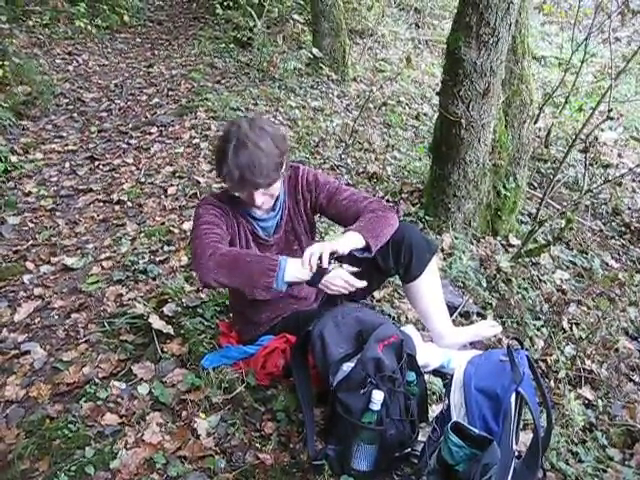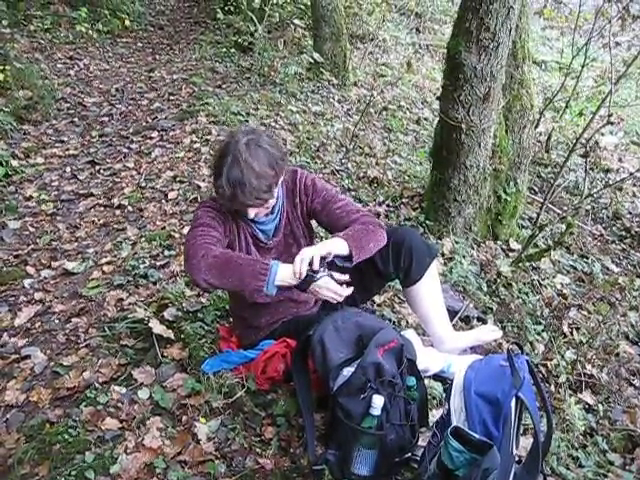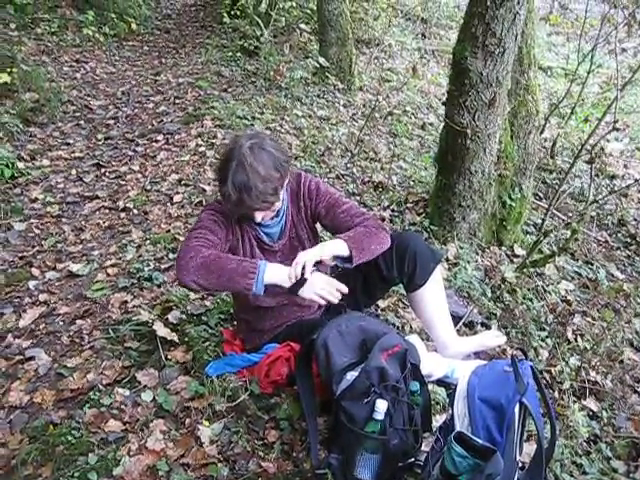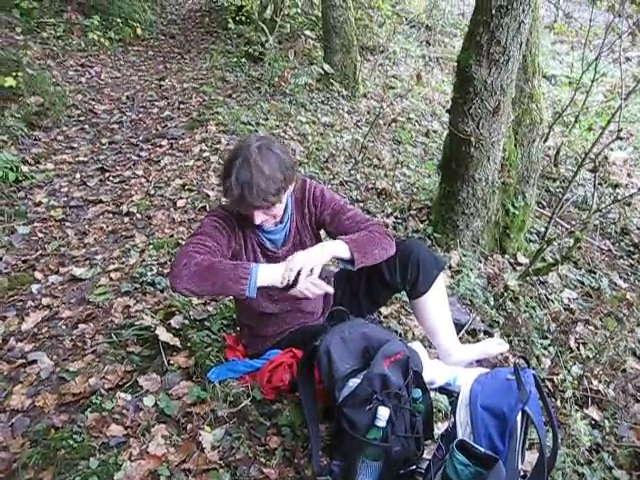
dt=0.3s
person 1, frame 1
left shoulder: (301, 181)
right shoulder: (216, 209)
left elbow: (382, 214)
right elbow: (209, 264)
left wrist: (340, 243)
right wrist: (307, 270)
left hip: (319, 291)
right hip: (273, 324)
left knee: (405, 237)
left ankle: (443, 335)
person 1, frame 2
left shoulder: (300, 185)
right shoulder: (215, 213)
left elbow: (372, 229)
right elbow: (200, 264)
left wrist: (326, 247)
right wrist: (297, 275)
left hip: (321, 291)
right hip: (274, 327)
left knee: (404, 241)
left ankle: (444, 340)
person 1, frame 3
left shoulder: (303, 188)
right shoulder: (220, 216)
left elbow: (375, 232)
right elbow: (189, 266)
left wrist: (327, 248)
right wrist: (287, 276)
left hip: (324, 295)
right hip: (280, 330)
left knee: (409, 246)
left ankle: (448, 345)
person 1, frame 4
left shoulder: (309, 195)
right shoulder: (225, 223)
left elbow: (382, 240)
right elbow: (183, 272)
left wrist: (328, 249)
right wrist: (275, 274)
left hip: (326, 299)
right hip: (282, 337)
left knee: (412, 253)
left ankle: (450, 352)
